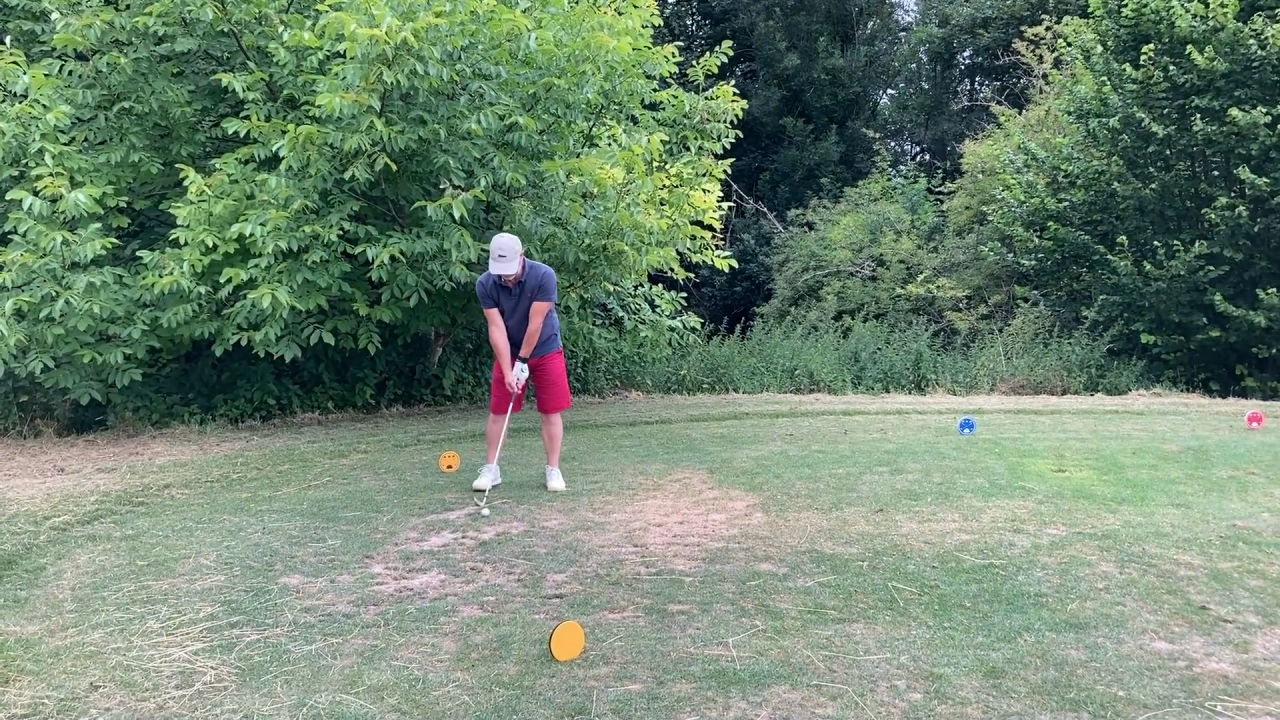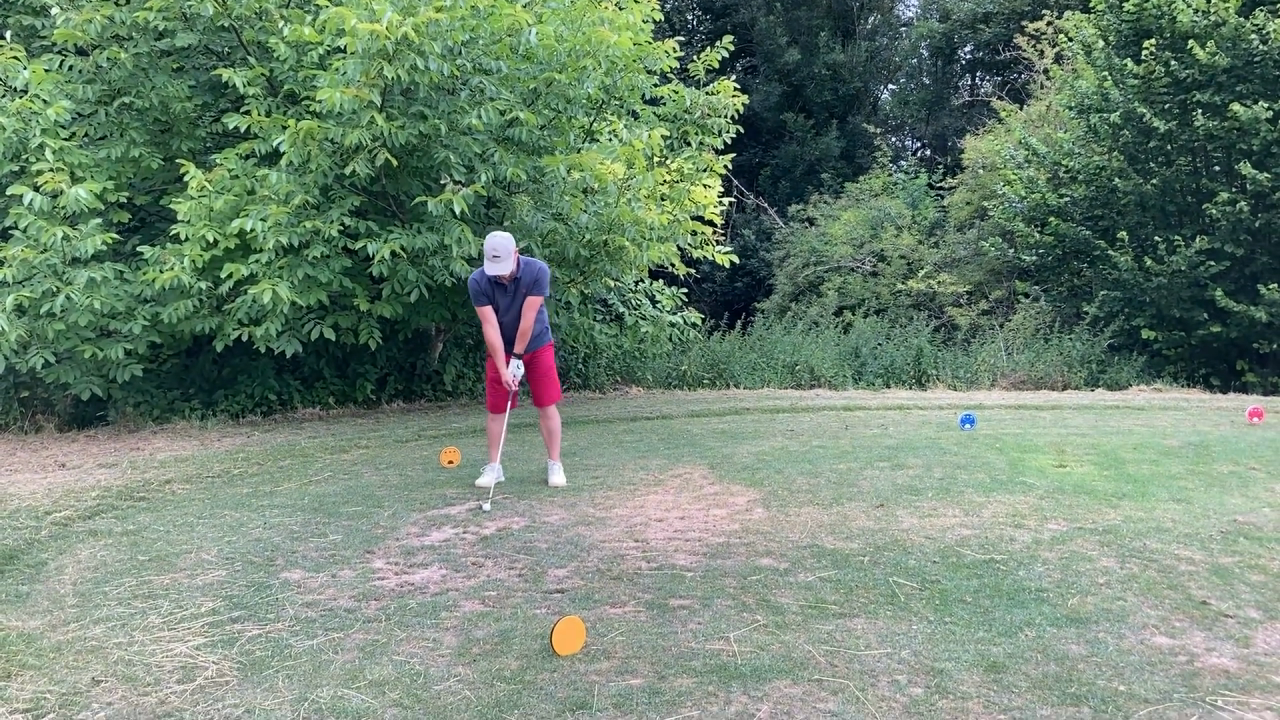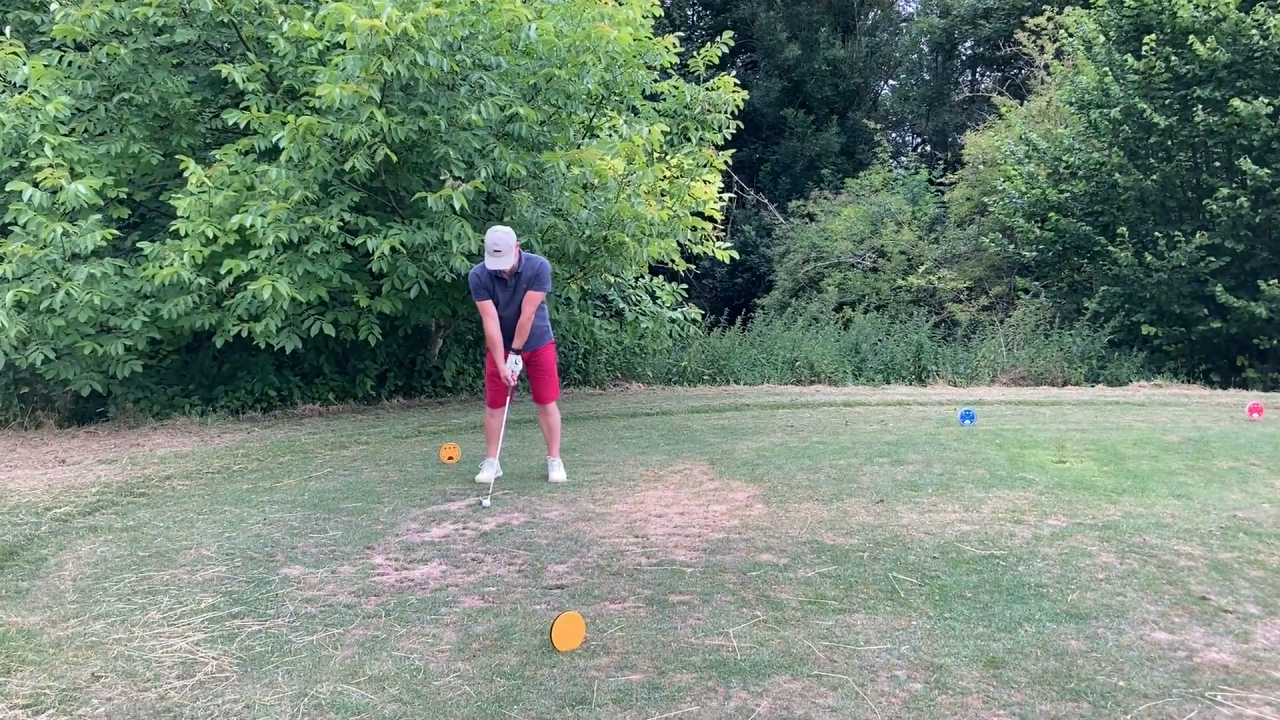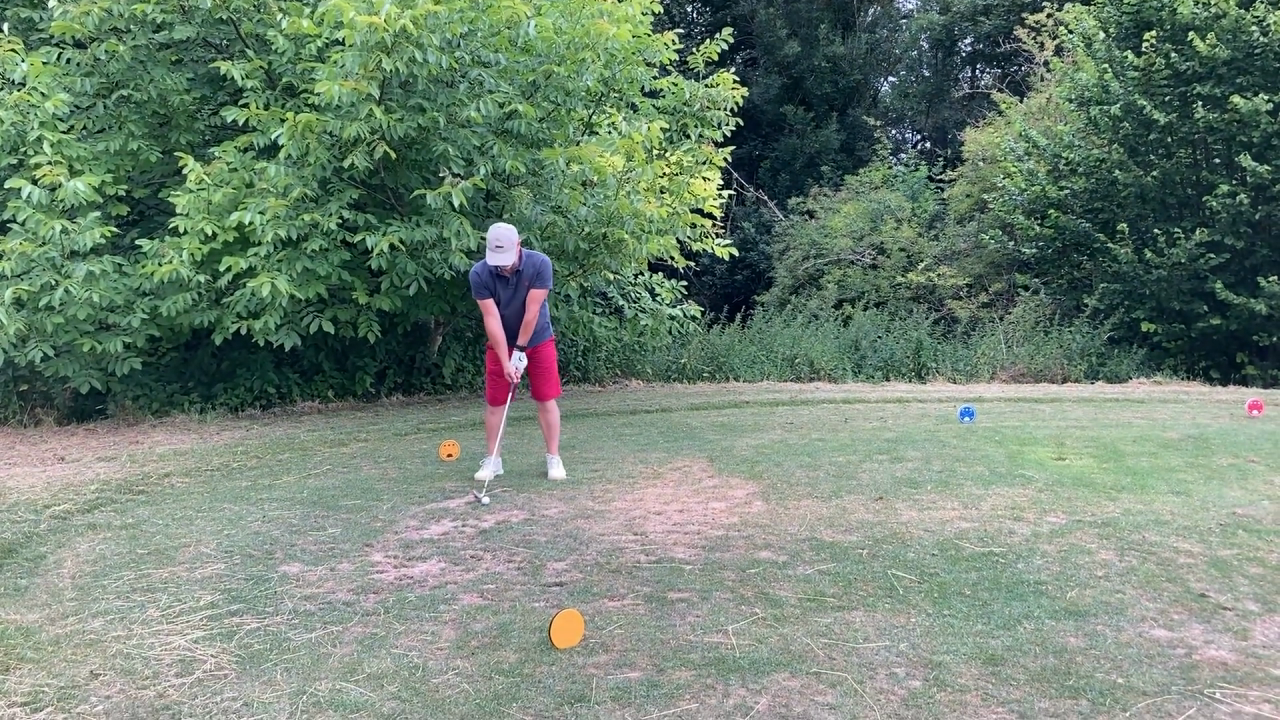
dt=0.3s
person 1, frame 1
left shoulder: (544, 276)
right shoulder: (485, 284)
left elbow: (535, 324)
right elbow: (497, 328)
left wrist: (523, 361)
right wrist: (508, 370)
left hip: (546, 351)
right hip: (508, 352)
left knee: (550, 412)
right knee: (498, 411)
left ankle: (553, 469)
right ankle: (490, 468)
person 1, frame 2
left shoulder: (538, 270)
right shoulder: (477, 281)
left elbow: (528, 319)
right elbow: (490, 326)
left wrist: (518, 357)
right wrist: (503, 368)
left hip: (538, 346)
right hip: (501, 350)
left knee: (547, 405)
right knee: (496, 409)
left ankle: (554, 464)
right ankle: (494, 466)
person 1, frame 3
left shoulder: (539, 267)
right shoulder: (478, 275)
left elbow: (528, 314)
right elbow: (490, 321)
left wrist: (516, 353)
right wrist: (501, 362)
left hip: (538, 344)
right hip: (501, 346)
left knee: (547, 402)
right knee: (494, 404)
left ankle: (555, 460)
right ankle: (491, 461)
person 1, frame 4
left shoulder: (540, 264)
right shoulder: (479, 273)
left elbow: (532, 311)
right elbow: (492, 319)
left wrist: (521, 350)
right wrist: (506, 361)
left hip: (538, 341)
right hip: (501, 344)
left knee: (546, 399)
right knee: (495, 402)
left ankle: (553, 458)
right ankle: (492, 460)
